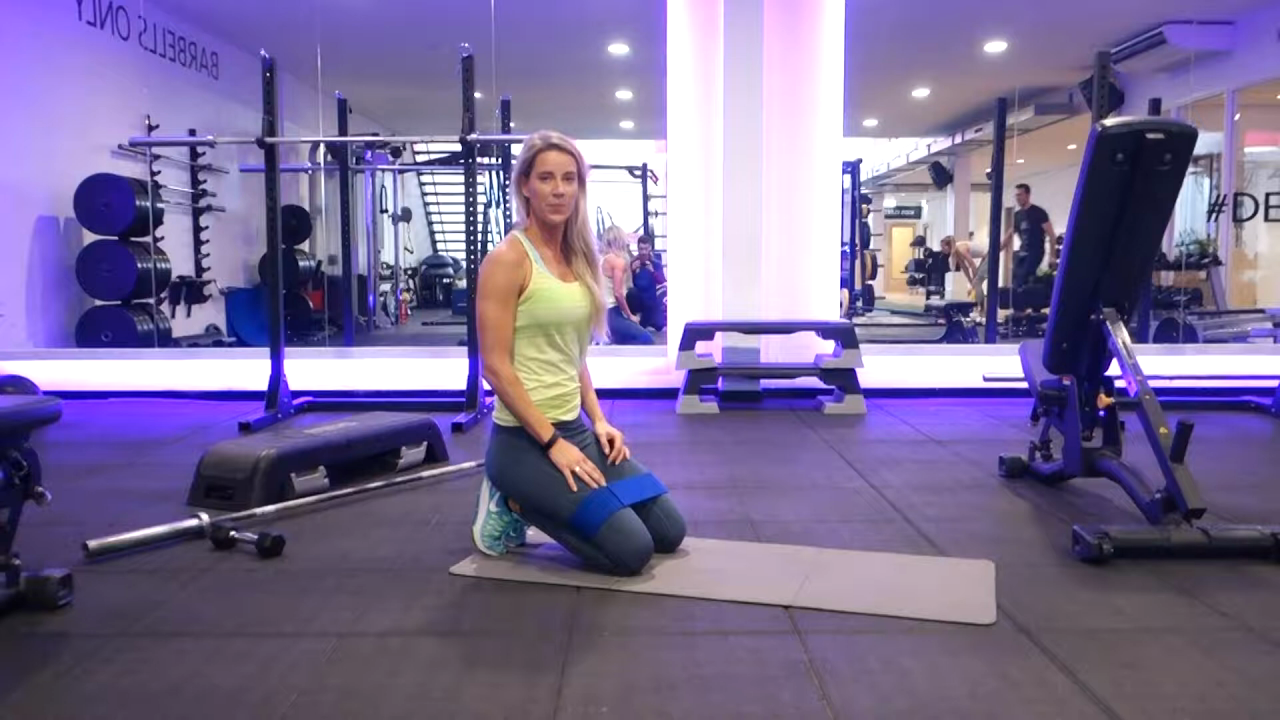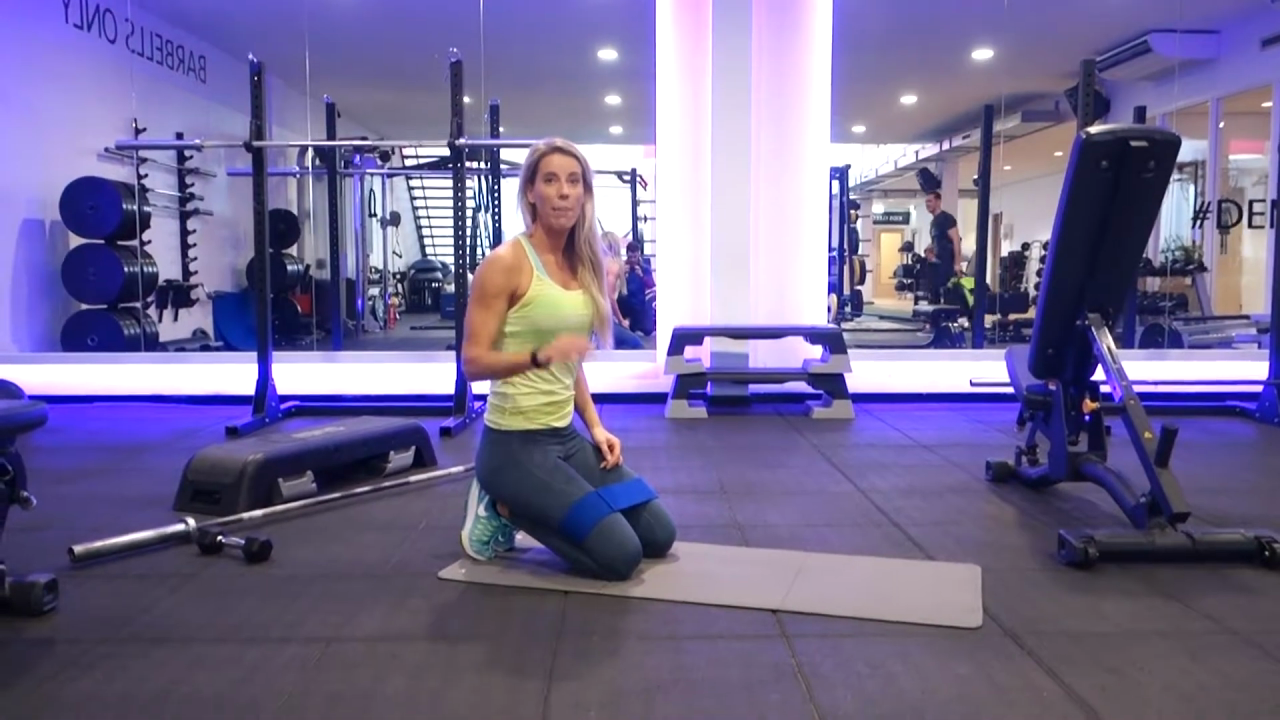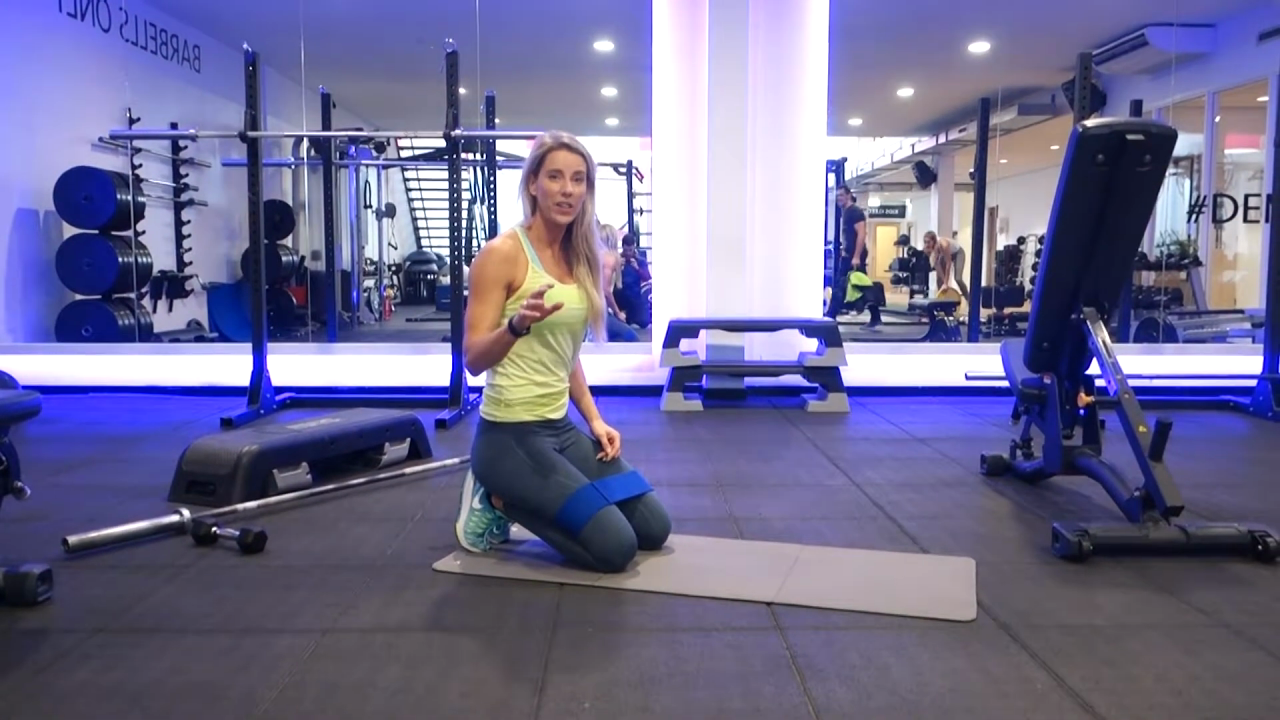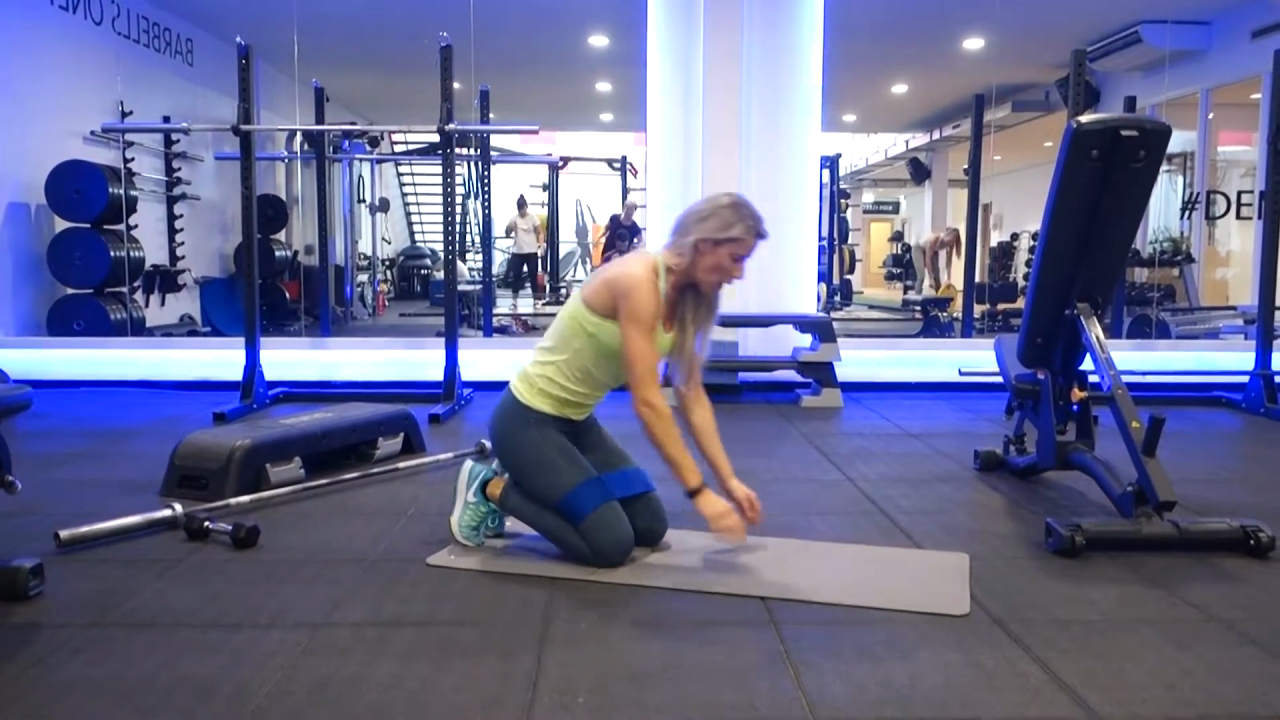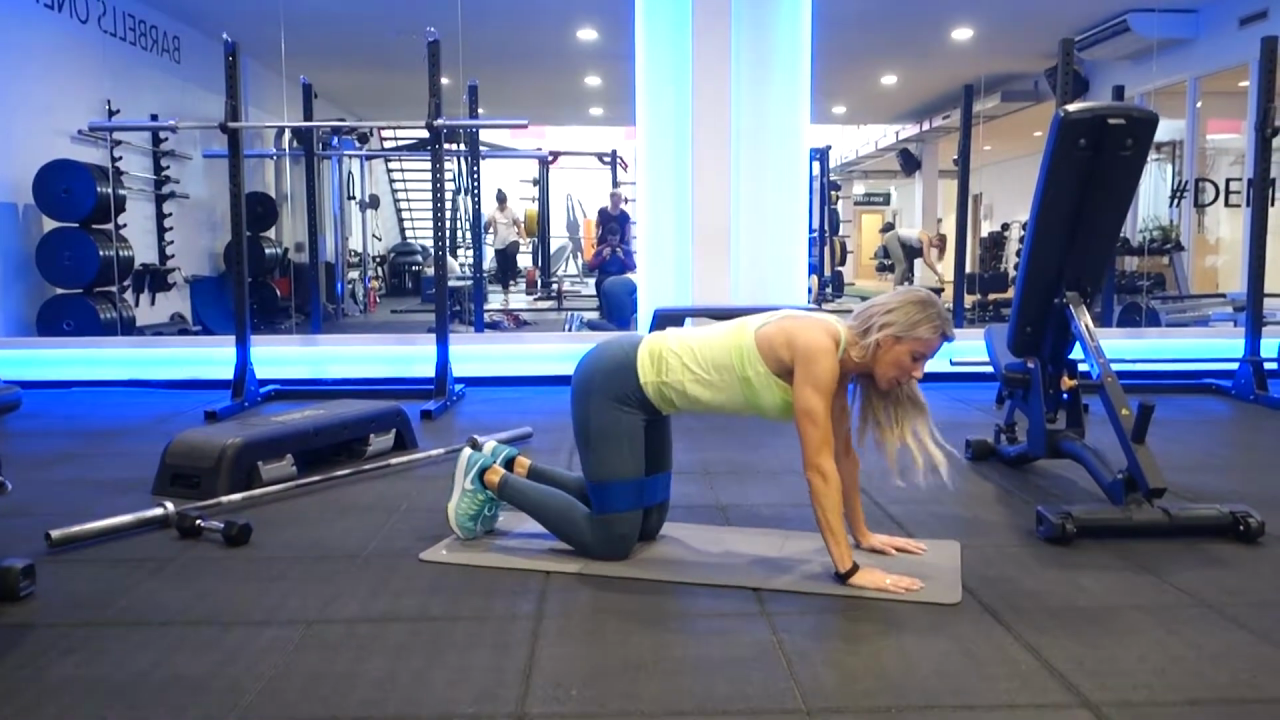
dt=1s
person 1, frame 1
left shoulder: (580, 257)
right shoulder: (507, 260)
right elbow: (496, 368)
left wrist: (597, 420)
right wrist: (552, 444)
left hip: (573, 428)
right hip: (525, 440)
left knee: (668, 531)
right knee: (630, 550)
left ankle: (534, 504)
right ankle: (513, 510)
person 1, frame 2
left shoulder: (582, 264)
right shoulder: (505, 263)
right elbow: (473, 363)
left wrist: (595, 426)
right wrist: (538, 355)
left hip: (566, 436)
right hip: (514, 443)
left knee: (659, 536)
right knee: (620, 555)
left ankle: (524, 508)
right ankle: (502, 513)
person 1, frame 3
left shoulder: (580, 259)
right shoulder: (502, 254)
right elbow: (474, 358)
left wrist: (594, 420)
right wrist: (517, 323)
left hip: (562, 429)
right hip: (510, 435)
left knee: (653, 529)
right knee: (614, 548)
left ankle: (522, 498)
right ankle: (497, 504)
person 1, frame 4
left shoulder: (683, 295)
right shoulder: (637, 281)
left elbow: (691, 393)
right elbow: (648, 402)
left wrist: (729, 479)
right wrist: (699, 491)
left hip: (572, 419)
right hip: (526, 418)
left knee: (649, 528)
right knee: (610, 545)
left ankle: (521, 477)
right ankle: (492, 491)
person 1, frame 5
left shoulder: (841, 356)
right shoulder: (819, 347)
left elbow: (842, 456)
right elbow: (819, 468)
left wrist: (863, 534)
right wrist: (848, 568)
left hip: (643, 383)
right hip: (612, 381)
left knee: (645, 524)
right knee: (611, 540)
left ankle: (511, 464)
right ankle: (487, 478)
